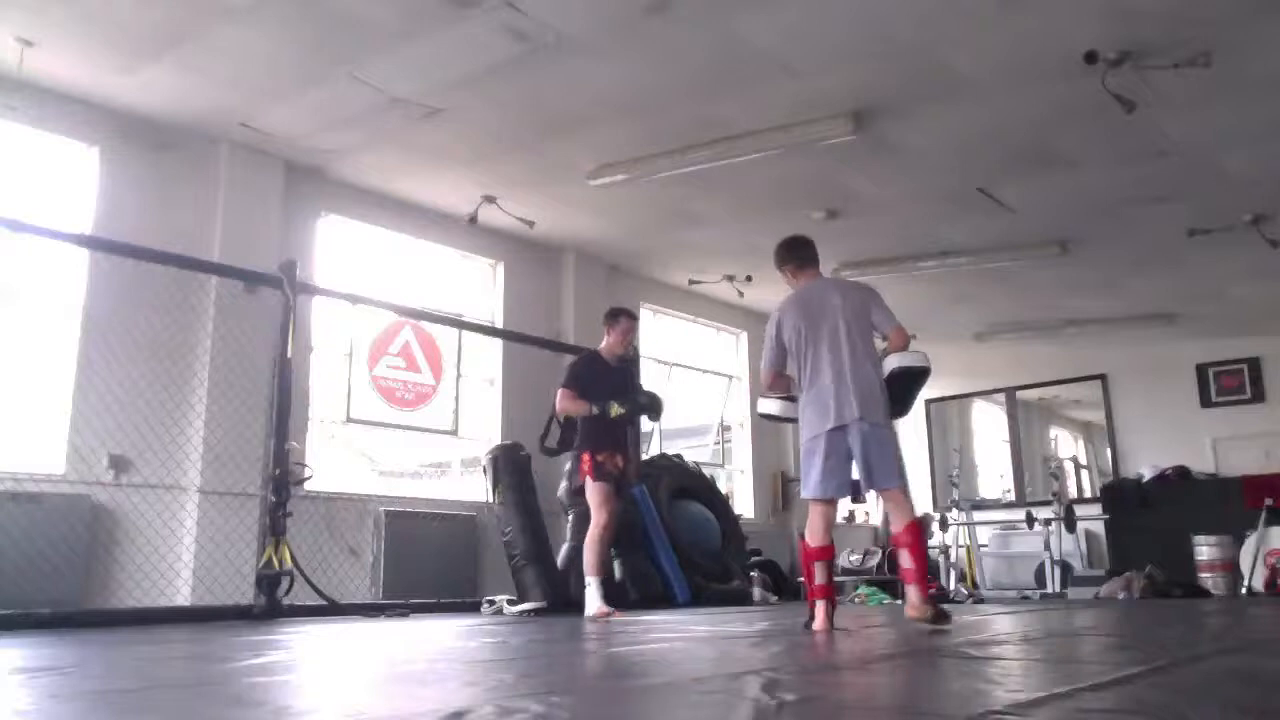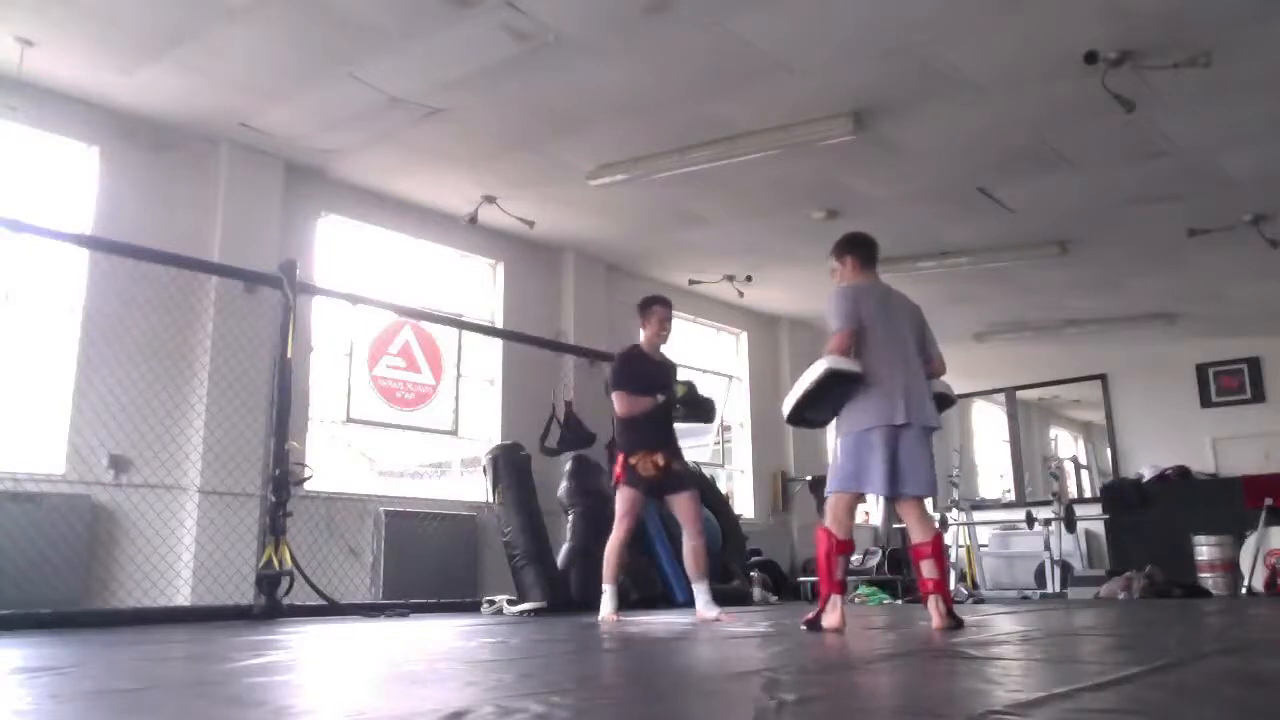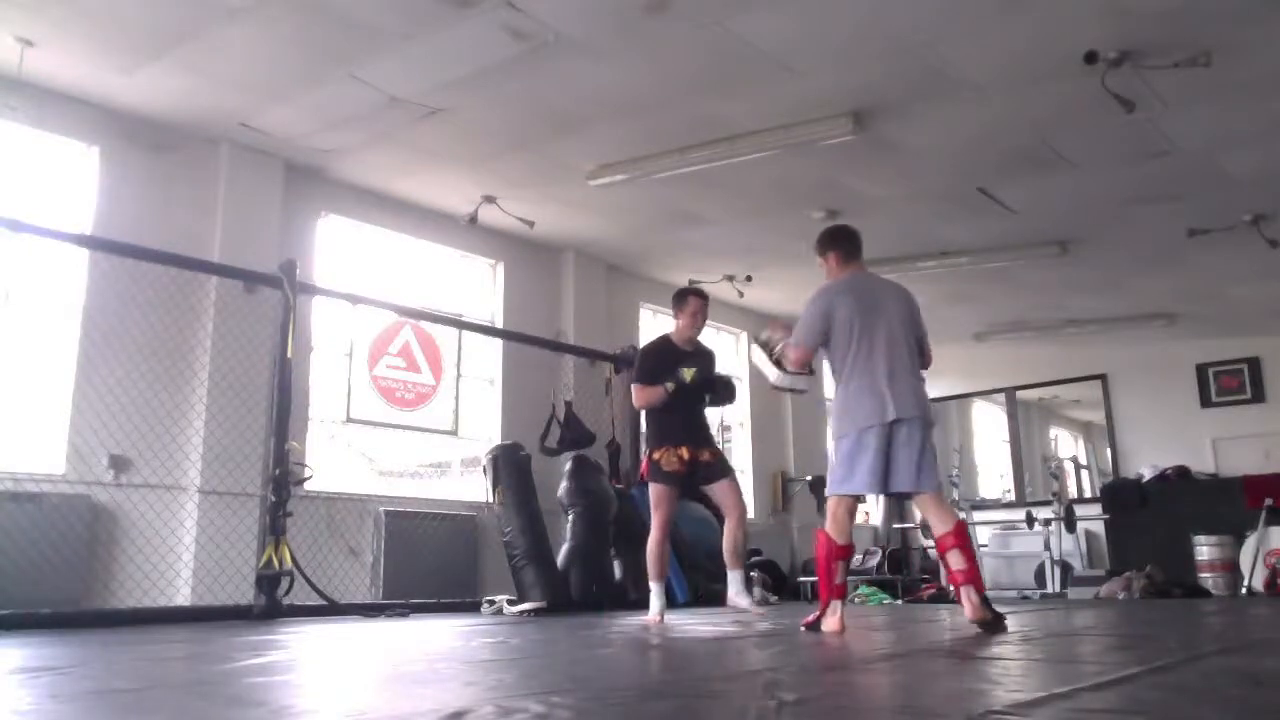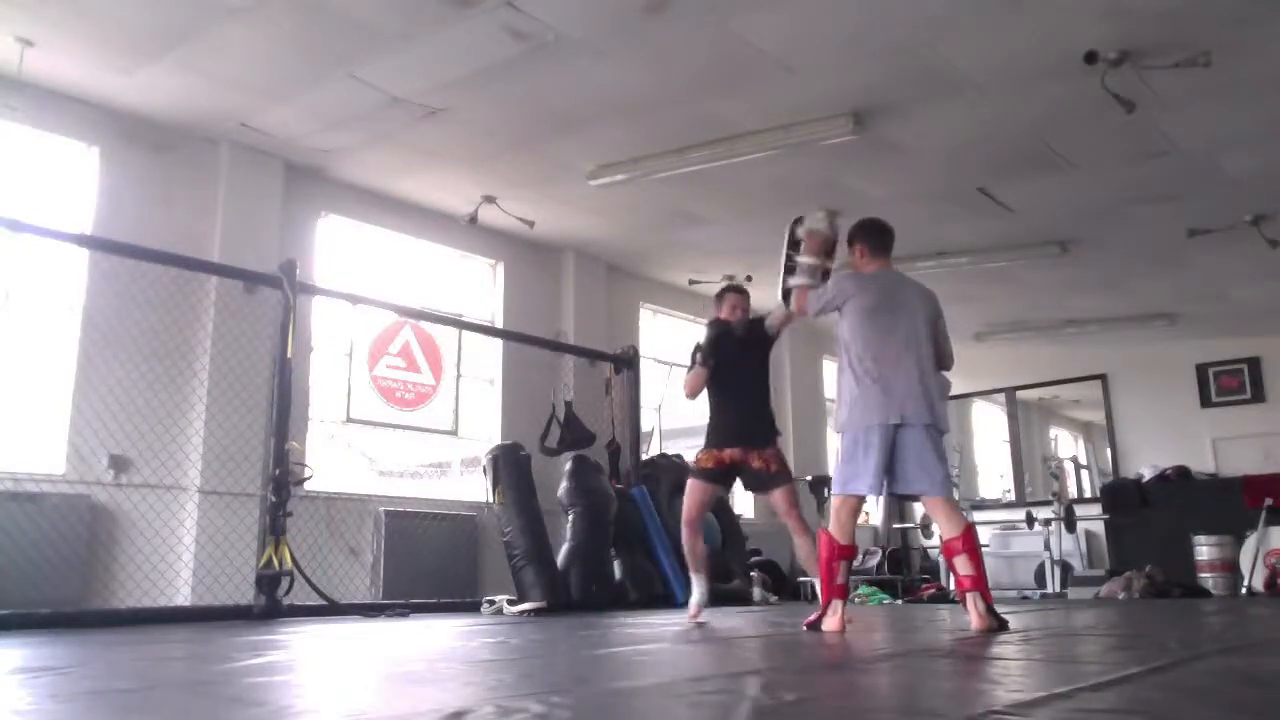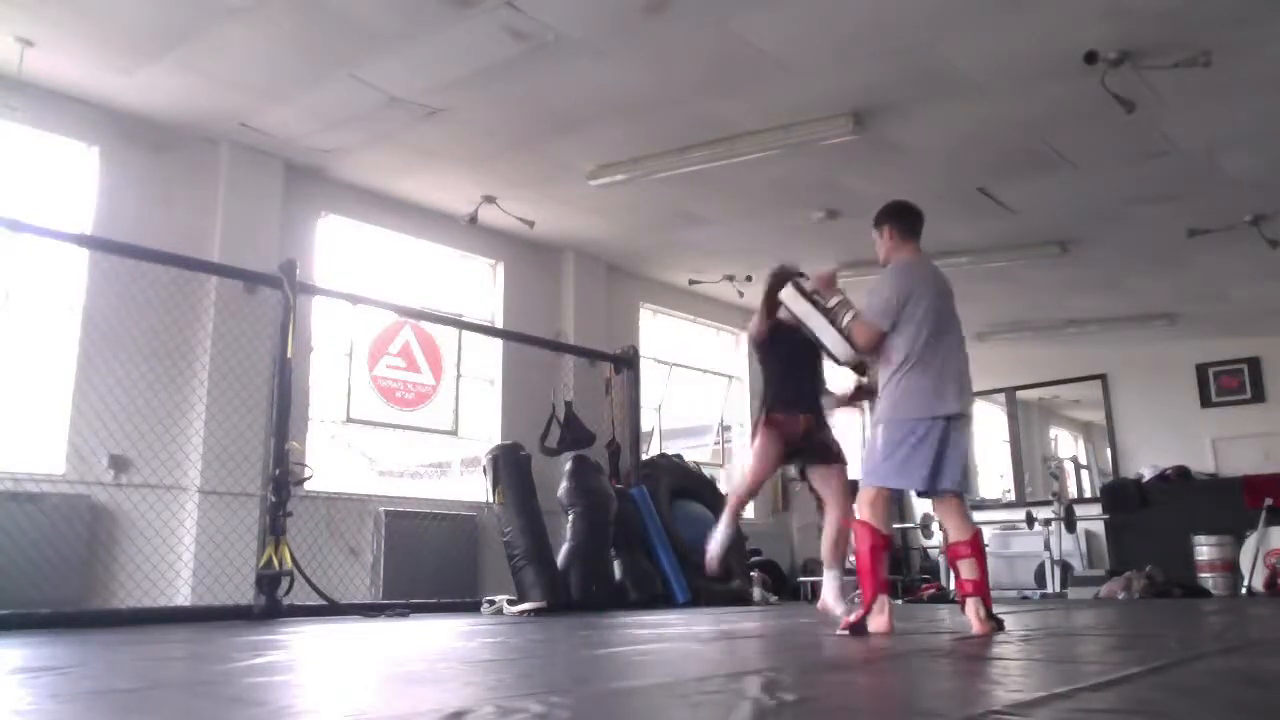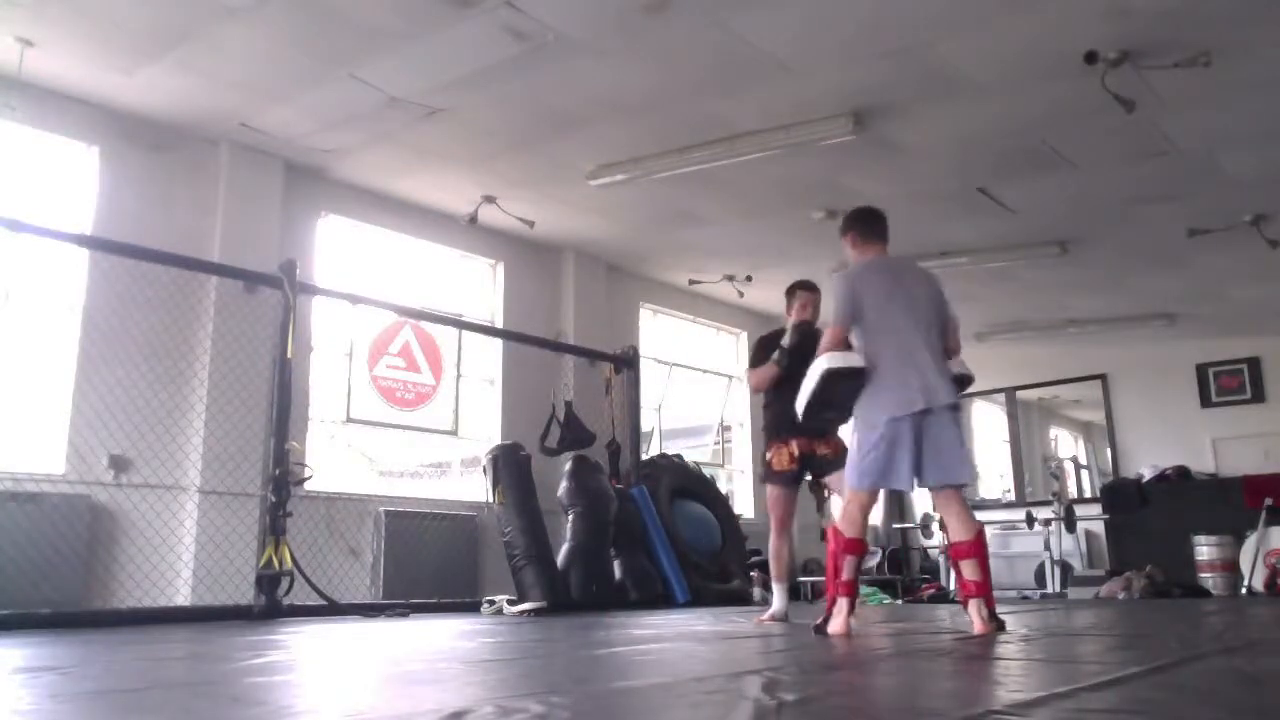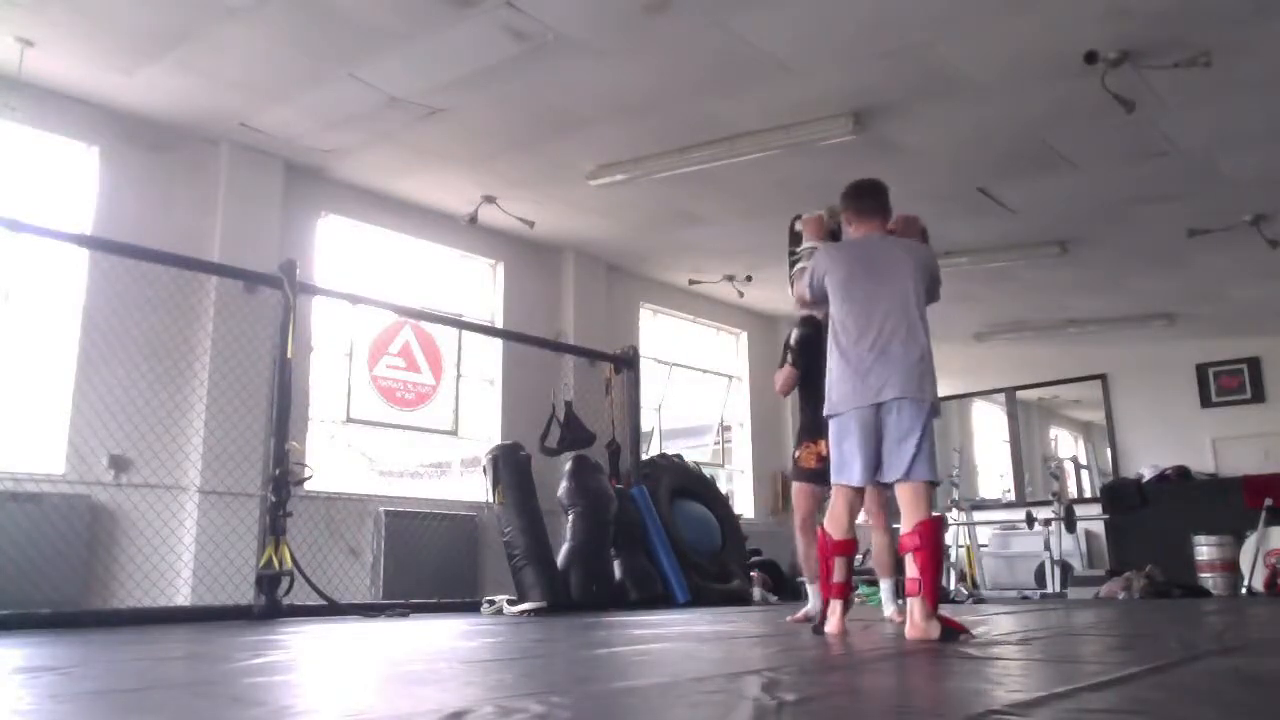
dt=0.7s
person 1, frame 1
left shoulder: (784, 311)
right shoulder: (860, 292)
left elbow: (770, 381)
right elbow: (900, 339)
left hip: (818, 418)
right hip: (868, 410)
left knee: (820, 511)
right knee: (897, 500)
left ankle: (821, 608)
right ankle: (917, 594)
person 1, frame 2
left shoulder: (847, 294)
right shoulder: (909, 306)
left elbow: (842, 342)
right elbow: (937, 367)
left hip: (865, 414)
right hip: (913, 414)
left knee: (839, 506)
right knee: (913, 508)
left ankle: (832, 605)
right ankle: (939, 605)
person 1, frame 3
left shoulder: (828, 295)
right shoulder: (900, 293)
left elbow: (796, 361)
right elbow: (925, 358)
left wrist: (780, 341)
left hip: (859, 414)
right hip: (909, 409)
left knee: (839, 508)
right knee: (931, 500)
left ankle: (831, 610)
right ankle: (973, 599)
person 1, frame 4
left shoulder: (849, 285)
right shoulder: (923, 295)
left elbow: (800, 305)
right elbow: (946, 361)
left wrist: (810, 258)
left hip: (866, 416)
right hip: (918, 414)
left knee: (843, 508)
right knee: (942, 505)
left ankle: (832, 609)
right ankle: (978, 604)
person 1, frame 5
left shoulder: (897, 275)
right shoulder: (934, 278)
left elbow: (866, 340)
left wrist: (833, 297)
left hip: (907, 406)
right hip: (947, 405)
left knee: (872, 499)
right knee: (950, 504)
left ankle: (875, 608)
right ankle: (978, 608)
person 1, frame 6
left shoulder: (851, 277)
right shoulder: (924, 278)
left elbow: (833, 343)
right elbow: (952, 345)
left wrist: (825, 361)
left hip: (883, 403)
right hip: (936, 397)
left knee: (856, 503)
right knee: (951, 500)
left ankle: (840, 610)
right ankle: (980, 607)
person 1, frame 7
left shoulder: (831, 257)
right shoulder: (918, 254)
left elbow: (802, 295)
left wrist: (811, 243)
left hip: (850, 391)
right hip: (908, 387)
left knee: (844, 496)
right knee: (913, 495)
left ankle: (834, 609)
right ankle: (921, 613)
person 2, frame 1
left shoulder: (627, 372)
right shoulder: (585, 364)
left elbow: (634, 409)
right elbow: (563, 403)
right wrist: (603, 408)
left hip: (620, 453)
right hip: (594, 451)
left knee: (607, 526)
right knee: (602, 518)
left ankle: (593, 598)
right ankle: (595, 598)
person 2, frame 2
left shoulder: (667, 366)
right shoulder: (627, 361)
right elbow: (622, 408)
right wrist: (665, 397)
left hip: (669, 452)
right hip: (637, 454)
left knee: (695, 523)
right knee: (624, 526)
left ankle: (703, 603)
right ankle: (607, 603)
person 2, frame 3
left shoulder: (705, 355)
right shoulder: (653, 352)
right elbow: (639, 399)
right wrist: (677, 380)
left hip: (702, 444)
right hip: (665, 447)
left knee: (736, 511)
right knee: (661, 524)
left ankle: (736, 592)
right ankle: (656, 603)
person 2, frame 4
left shoulder: (757, 335)
right shoulder: (703, 348)
left elbow: (786, 313)
right elbow: (690, 390)
right wrist: (708, 348)
left hip: (761, 446)
right hip: (718, 447)
left knee: (794, 519)
right knee: (690, 518)
right ankle: (699, 594)
person 2, frame 5
left shoulder: (811, 340)
right shoulder: (774, 327)
right elbow: (757, 328)
left wrist: (844, 398)
right wrist: (770, 292)
left hip: (814, 424)
right hip: (780, 418)
left knee: (840, 502)
right knee: (755, 478)
left ankle: (831, 593)
right ankle: (725, 530)
person 2, frame 6
right shoulder: (768, 343)
right elbow: (755, 383)
right wrist: (786, 350)
left hip: (823, 438)
right hip: (782, 442)
right knee: (779, 524)
right ankle: (779, 603)
person 2, frame 7
right shoulder: (802, 334)
right elbow: (781, 387)
right wrist: (795, 353)
right hip: (812, 441)
left knee: (876, 518)
right knee: (803, 522)
left ankle: (889, 601)
right ankle: (815, 601)
